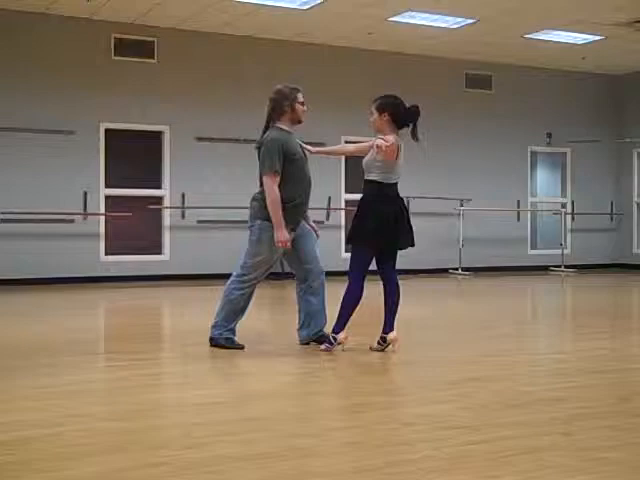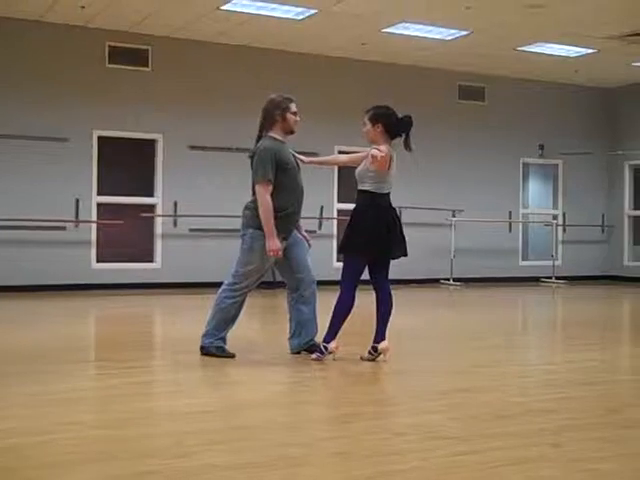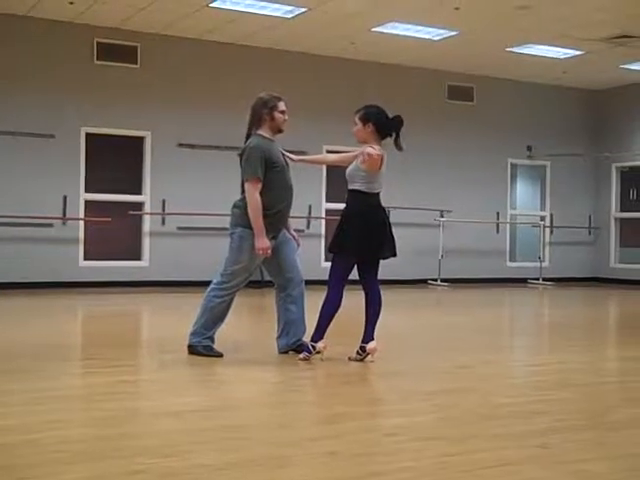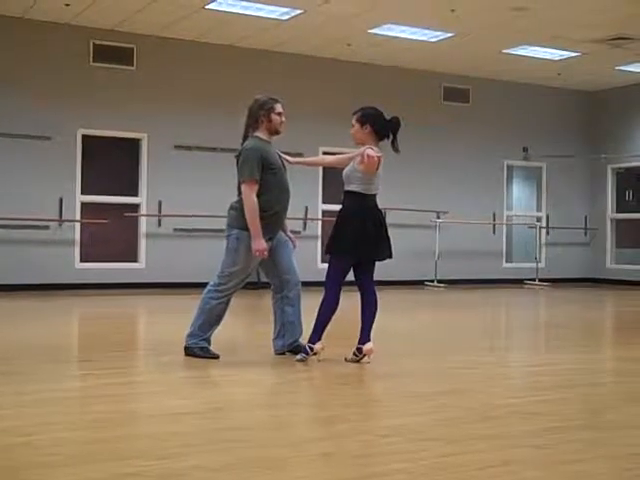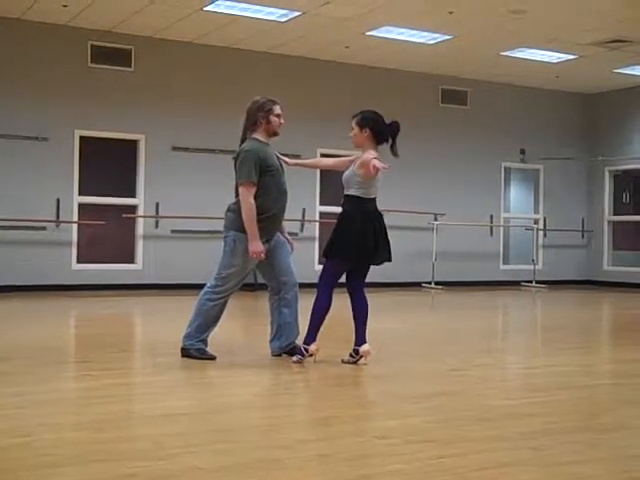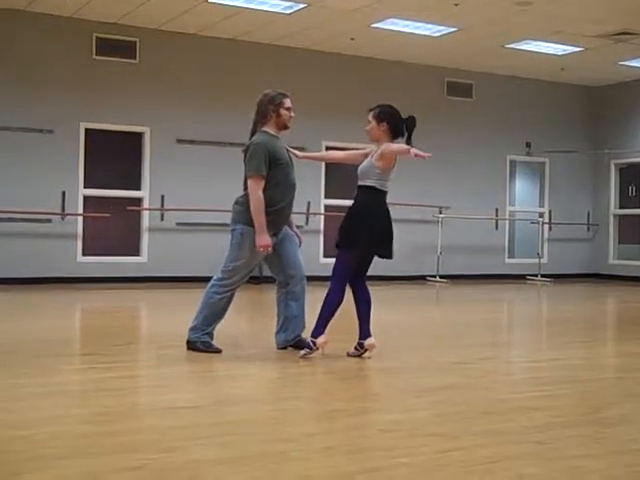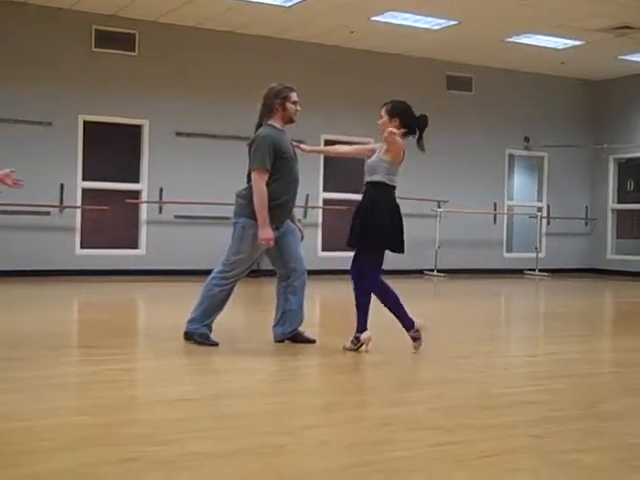
dt=0.5s
person 1, frame 1
left shoulder: (290, 138)
right shoulder: (273, 139)
right elbow: (270, 186)
left wrist: (306, 219)
right wrist: (278, 228)
left hip: (295, 223)
right hip: (270, 223)
left knee: (312, 275)
right knee: (247, 278)
left ankle: (312, 331)
right ankle: (221, 332)
person 1, frame 2
left shoulder: (283, 148)
right shoulder: (267, 149)
right elbow: (263, 195)
left wrist: (298, 229)
right wrist: (271, 237)
left hip: (287, 232)
right hip: (263, 232)
left knee: (304, 284)
right knee: (238, 286)
left ankle: (303, 341)
right ankle: (211, 341)
person 1, frame 3
left shoulder: (272, 147)
right shoulder: (256, 147)
right elbow: (252, 193)
left wrist: (288, 228)
right wrist: (259, 235)
left hip: (277, 231)
right hip: (251, 231)
left knee: (292, 283)
right knee: (227, 285)
left ankle: (291, 340)
right ankle: (199, 339)
person 1, frame 4
left shoulder: (269, 149)
right shoulder: (253, 149)
right elbow: (248, 195)
left wrist: (284, 230)
right wrist: (256, 237)
left hip: (273, 233)
right hip: (248, 232)
left knee: (289, 284)
right knee: (224, 287)
left ankle: (288, 342)
right ankle: (196, 341)
person 1, frame 5
left shoulder: (268, 150)
right shoulder: (251, 151)
right elbow: (246, 197)
left wrist: (282, 232)
right wrist: (253, 239)
left hip: (271, 235)
right hip: (245, 234)
left knee: (286, 286)
right knee: (220, 288)
left ankle: (284, 343)
right ankle: (192, 343)
person 1, frame 6
left shoulder: (278, 144)
right shoulder: (261, 144)
right elbow: (255, 190)
left wrist: (291, 226)
right wrist: (261, 232)
left hip: (278, 228)
right hip: (253, 227)
left knee: (294, 278)
right knee: (227, 281)
left ankle: (290, 336)
right ankle: (198, 336)
person 1, frame 7
left shoulder: (283, 137)
right shoulder: (266, 137)
right elbow: (258, 183)
left wrist: (293, 219)
right wrist: (263, 226)
left hip: (280, 222)
right hip: (254, 220)
left knee: (294, 272)
right knee: (228, 274)
left ankle: (287, 329)
right ankle: (197, 327)
person 2, frame 1
left shoulder: (390, 142)
right shoulder: (382, 142)
left elbow: (386, 151)
right elbow: (349, 149)
left wrist: (382, 148)
right wrist: (316, 150)
left hip: (376, 210)
right hip: (388, 211)
left knee: (356, 274)
right knee: (388, 273)
left ankle: (338, 332)
right ankle: (388, 332)
person 2, frame 2
left shoulder: (382, 153)
right shoulder: (376, 153)
left elbow: (380, 164)
right elbow: (342, 159)
left wrist: (376, 158)
right wrist: (309, 160)
left hip: (369, 220)
right hip: (380, 221)
left knee: (348, 284)
right knee: (381, 283)
left ankle: (329, 341)
right ankle: (380, 341)
person 2, frame 3
left shoulder: (373, 153)
right shoulder: (365, 154)
left elbow: (373, 159)
right elbow: (332, 159)
left wrist: (371, 155)
right wrist: (298, 158)
left hip: (359, 220)
right hip: (370, 221)
left knee: (336, 283)
right knee: (370, 283)
left ankle: (316, 341)
right ankle: (368, 341)
person 2, frame 4
left shoulder: (369, 155)
right shoulder: (360, 156)
left elbow: (371, 159)
right elbow: (327, 160)
left wrist: (369, 153)
right wrist: (294, 160)
left hip: (355, 221)
right hip: (366, 222)
left knee: (332, 284)
right knee: (366, 284)
left ankle: (314, 342)
right ankle: (364, 342)
person 2, frame 5
left shoulder: (368, 159)
right shoulder: (360, 159)
left elbow: (373, 161)
right elbow: (328, 163)
left wrist: (375, 163)
right wrist: (294, 162)
left hip: (355, 224)
right hip: (367, 226)
left knee: (326, 285)
right knee: (355, 286)
left ankle: (309, 343)
right ankle: (360, 344)
person 2, frame 6
left shoulder: (386, 151)
right shoulder: (373, 153)
left elbow: (397, 147)
right elbow: (338, 155)
left wrist: (409, 149)
right wrist: (304, 155)
left hip: (367, 216)
right hip: (370, 217)
left knee: (339, 278)
right knee: (356, 279)
left ankle: (317, 335)
right ankle: (365, 338)
person 2, frame 7
left shoulder: (395, 146)
right shoulder: (381, 148)
left elbow: (392, 138)
right elbow: (346, 150)
left wrist: (390, 134)
right wrist: (311, 149)
left hip: (380, 212)
right hip: (375, 212)
left knee: (370, 277)
right knee: (359, 273)
left ankle: (411, 326)
right ankle: (361, 332)
